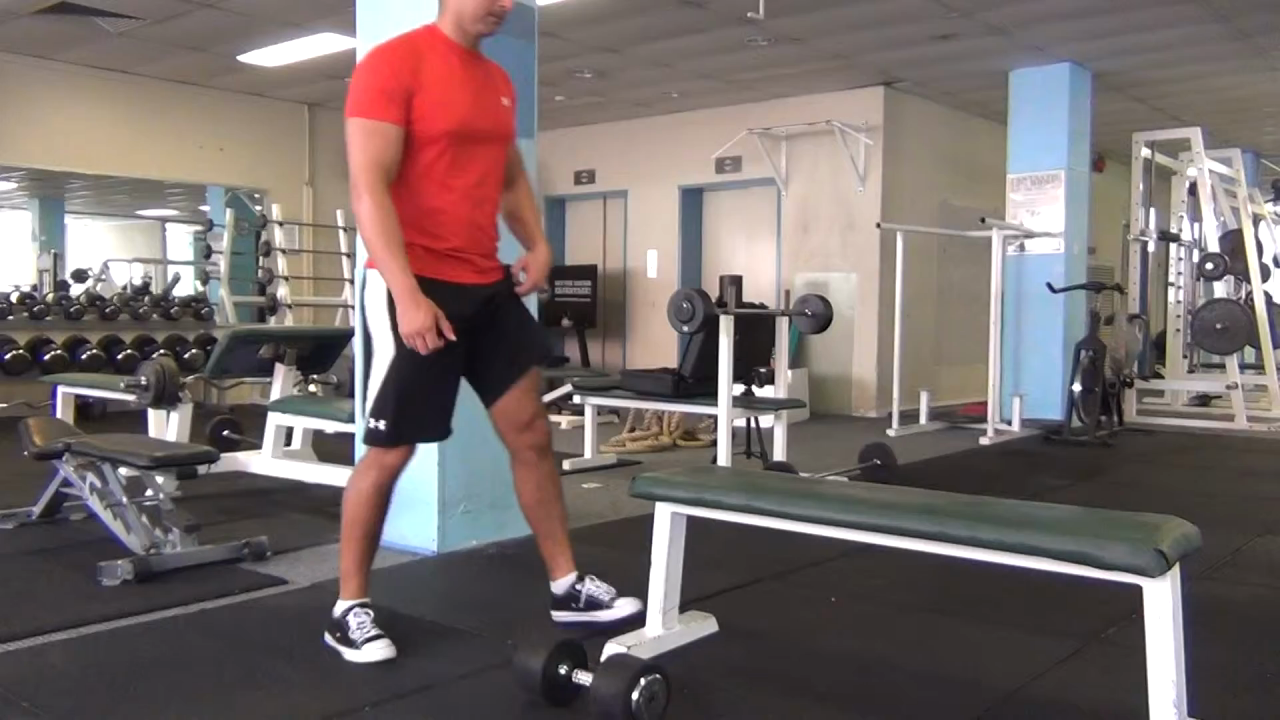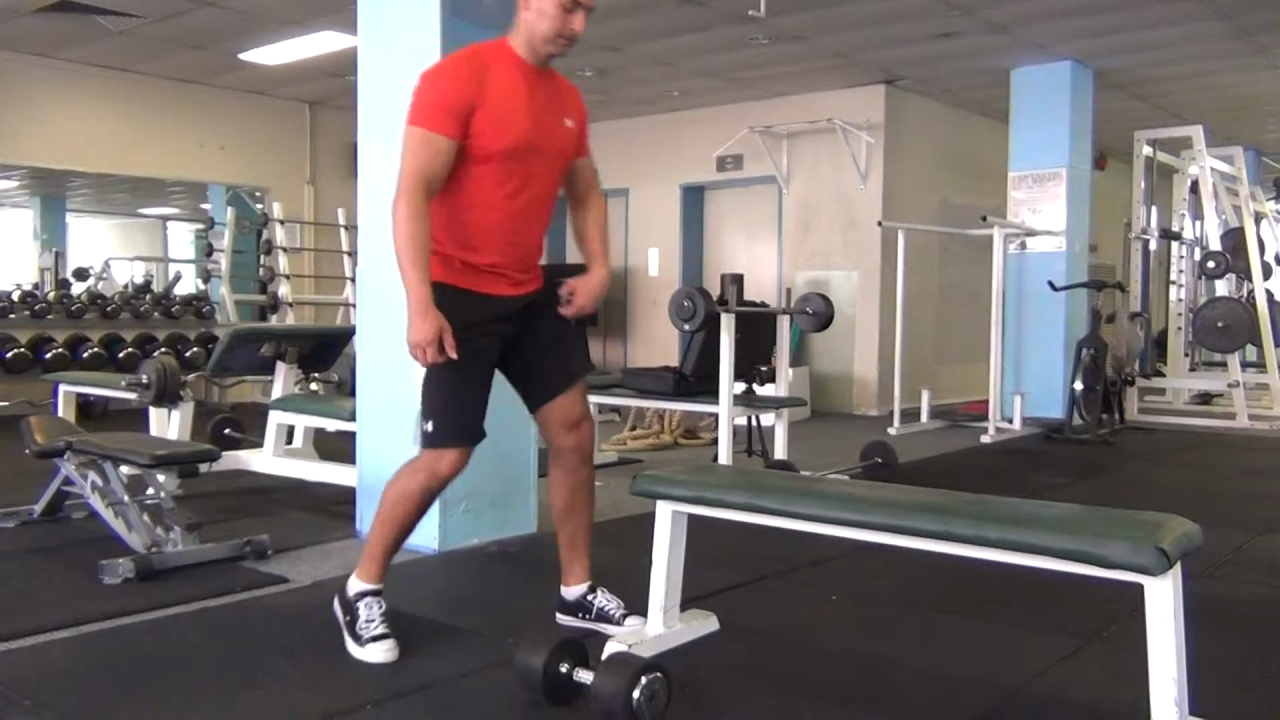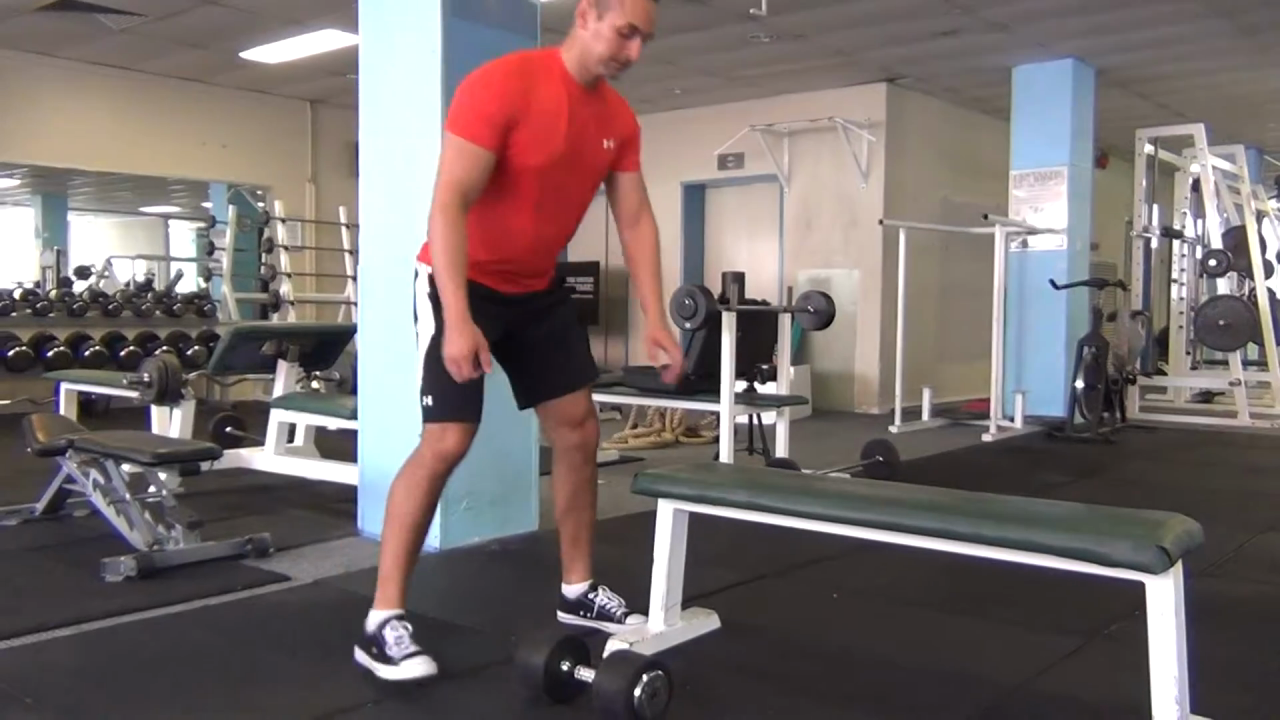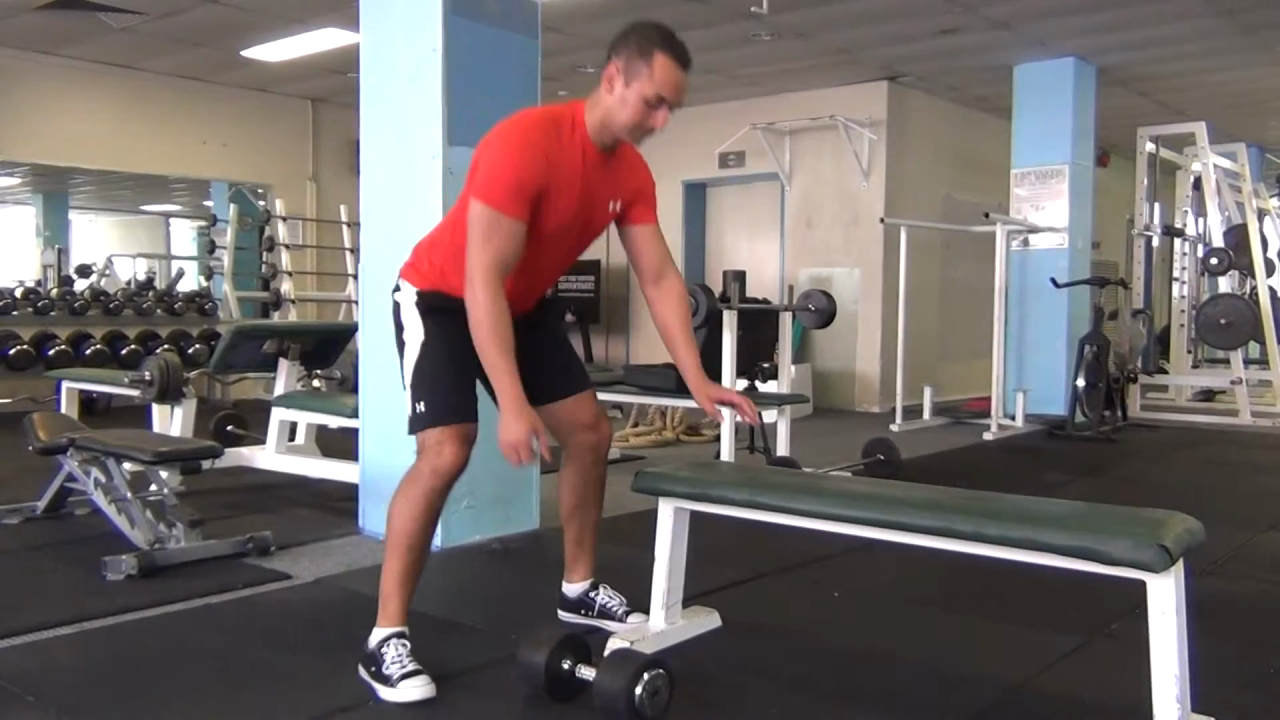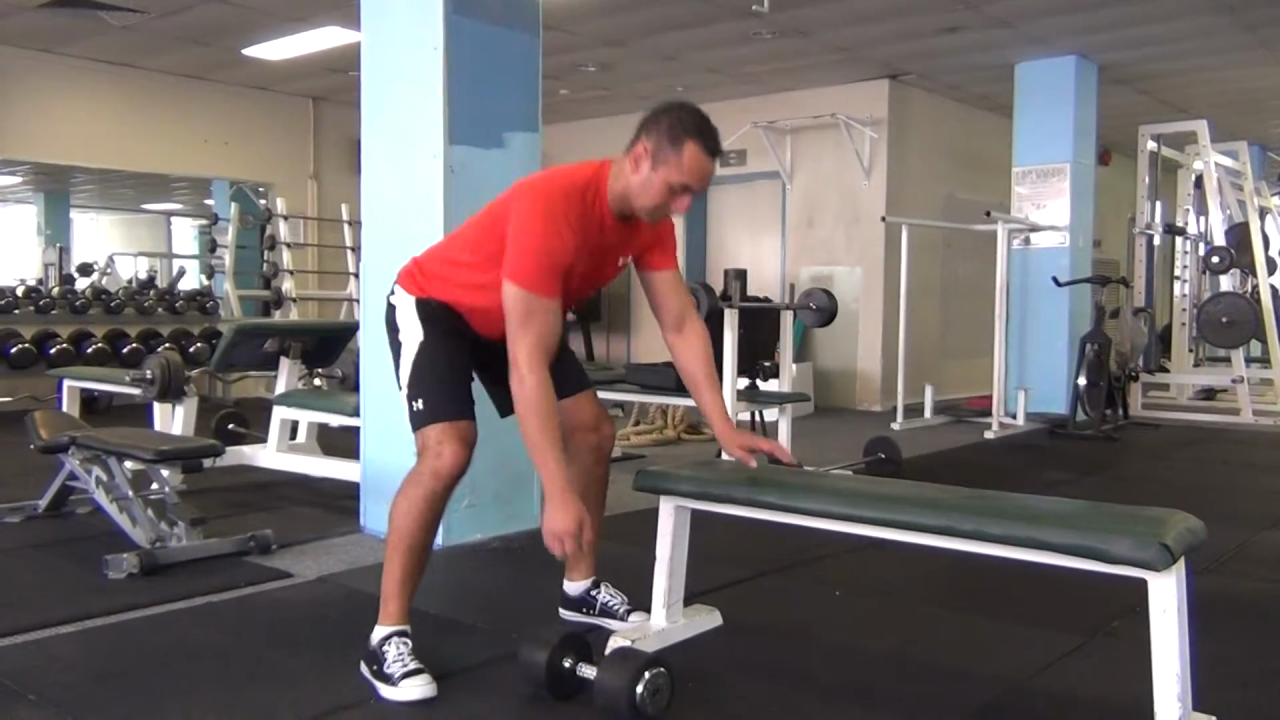
dt=0.2s
person 1, frame 1
left shoulder: (497, 77)
right shoulder: (392, 65)
left elbow: (512, 175)
right elbow: (369, 187)
left wrist: (538, 246)
right wrist: (405, 292)
left hip: (485, 282)
right hip: (416, 287)
left knee: (530, 428)
right knee: (389, 449)
left ankle: (566, 585)
right ankle: (349, 608)
person 1, frame 2
left shoulder: (569, 101)
right shoulder: (458, 78)
left elbow: (586, 194)
right elbow: (413, 196)
left wrist: (598, 265)
right wrist: (420, 304)
left hip: (530, 294)
right hip: (457, 293)
left knee: (574, 433)
right knee: (446, 458)
left ankle: (577, 592)
right ankle: (362, 590)
person 1, frame 3
left shoulder: (618, 118)
right shoulder: (500, 86)
left elbow: (637, 218)
right elbow: (449, 206)
left wrist: (655, 316)
right wrist: (459, 320)
left hip: (533, 289)
right hip: (463, 282)
left knee: (579, 430)
right knee: (448, 441)
left ankle: (578, 589)
right ankle: (384, 617)
person 1, frame 4
left shoulder: (630, 173)
right shoulder: (525, 141)
left elbow: (660, 278)
right elbow: (481, 280)
left wrist: (698, 382)
right wrist: (511, 404)
left hip: (521, 302)
right hip: (440, 299)
left knee: (589, 431)
right knee: (446, 453)
left ankle: (581, 592)
right ankle: (386, 634)
person 1, frame 5
left shoulder: (647, 214)
right shoulder: (552, 207)
left elbow: (682, 325)
right elbow: (527, 365)
left wrist: (725, 429)
right wrist: (558, 499)
left hip: (510, 317)
right hip: (433, 304)
left knee: (594, 431)
right knee: (447, 453)
left ankle: (580, 591)
right ankle: (388, 634)
